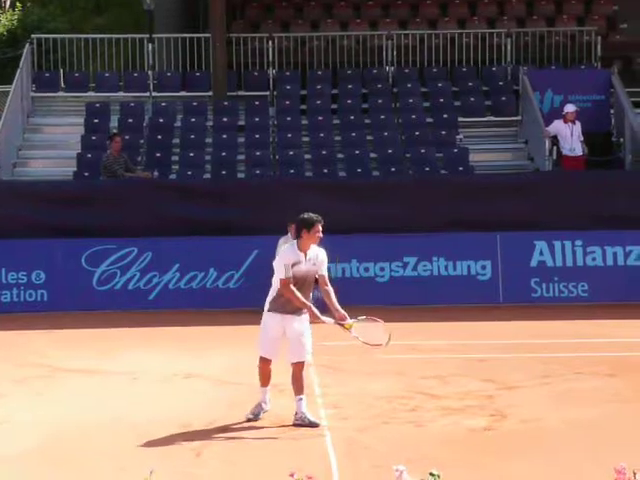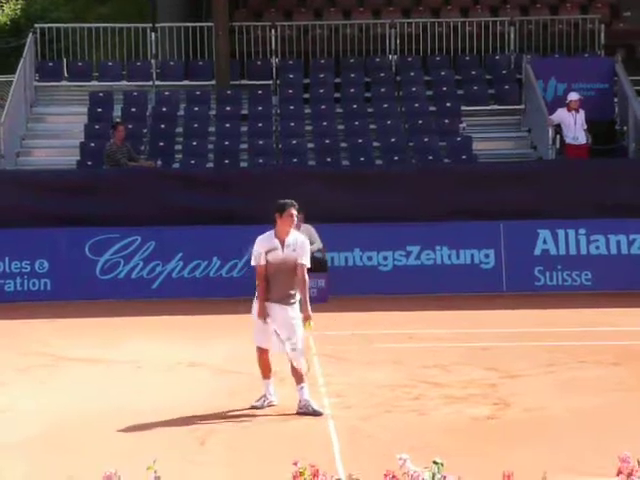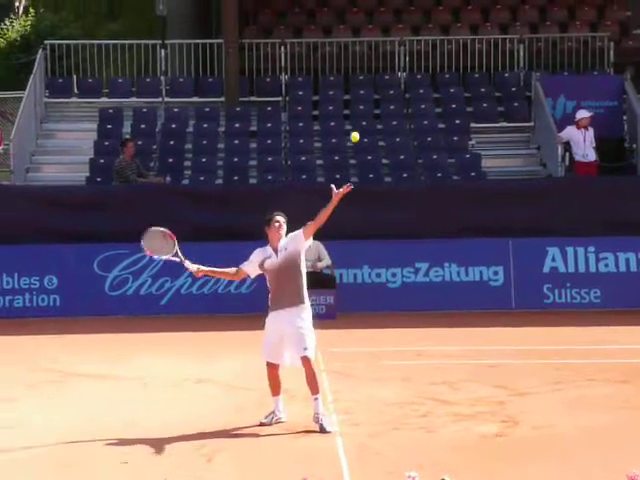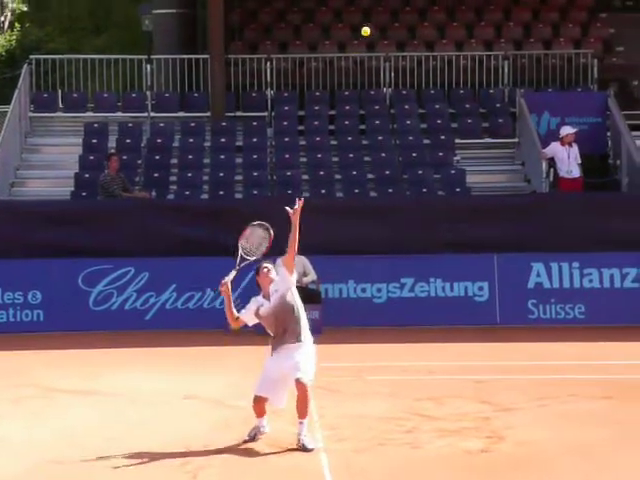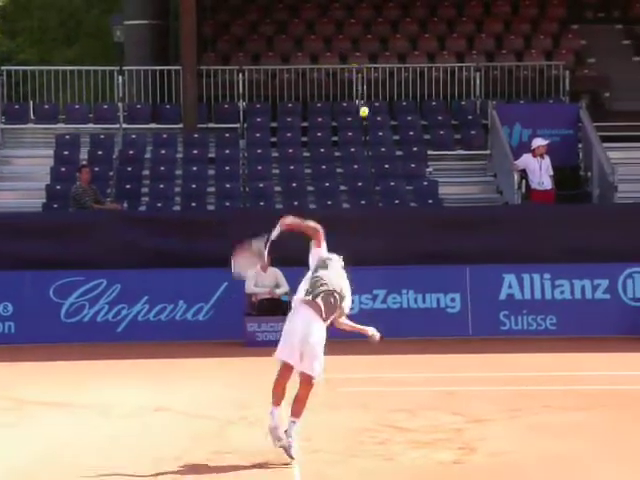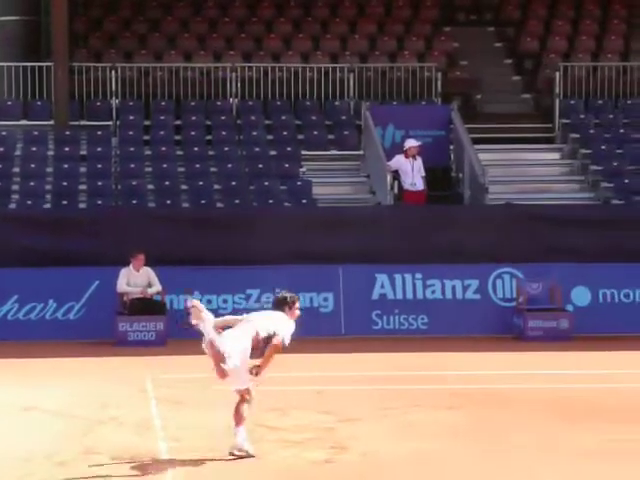
dt=0.4s
person 1, frame 1
left shoulder: (319, 255)
right shoulder: (285, 254)
left elbow: (325, 285)
right elbow: (287, 288)
left wrist: (337, 309)
right wrist: (310, 307)
left hip: (300, 316)
right hip: (275, 313)
left knee: (299, 365)
right knee: (264, 361)
left ankle: (301, 412)
right ankle: (264, 401)
person 1, frame 2
left shoulder: (301, 241)
right shoulder: (262, 241)
left elbow: (303, 276)
right elbow: (260, 277)
left wrist: (306, 306)
right wrist: (261, 305)
left hip: (290, 305)
right hip: (266, 304)
left knee: (295, 351)
right knee: (262, 351)
left ankle: (304, 400)
right ankle: (269, 394)
person 1, frame 3
left shoulder: (296, 240)
right shoulder: (260, 256)
left elbow: (316, 223)
right elbow: (237, 274)
left wrist: (334, 201)
right wrist: (205, 270)
left hip: (299, 313)
right hip: (276, 315)
left knee: (307, 360)
right knee: (272, 366)
left ankle: (318, 413)
right ankle: (277, 411)
person 1, frame 4
left shoulder: (285, 282)
right shoulder: (256, 305)
left elbow: (291, 251)
right elbow: (234, 323)
left wrist: (295, 221)
right wrist: (227, 296)
left hip: (301, 348)
right hip: (279, 353)
left knee: (302, 385)
right knee: (258, 400)
left ankle: (302, 434)
right ankle: (261, 425)
person 1, frame 5
left shoulder: (344, 292)
right shoulder: (324, 261)
left elbow: (338, 320)
right elbow: (317, 233)
left wrist: (365, 330)
left hip: (317, 330)
right hip: (301, 317)
left knee: (307, 383)
right knee: (285, 370)
left ankle: (291, 433)
right ankle: (274, 420)
person 1, frame 6
left shoulder: (258, 314)
right shoulder: (287, 324)
left elbow: (229, 319)
right elbow: (276, 344)
right wrist: (261, 366)
right hip: (240, 341)
left knee: (246, 396)
right knee: (224, 374)
left ankle: (240, 442)
right ankle: (202, 316)
